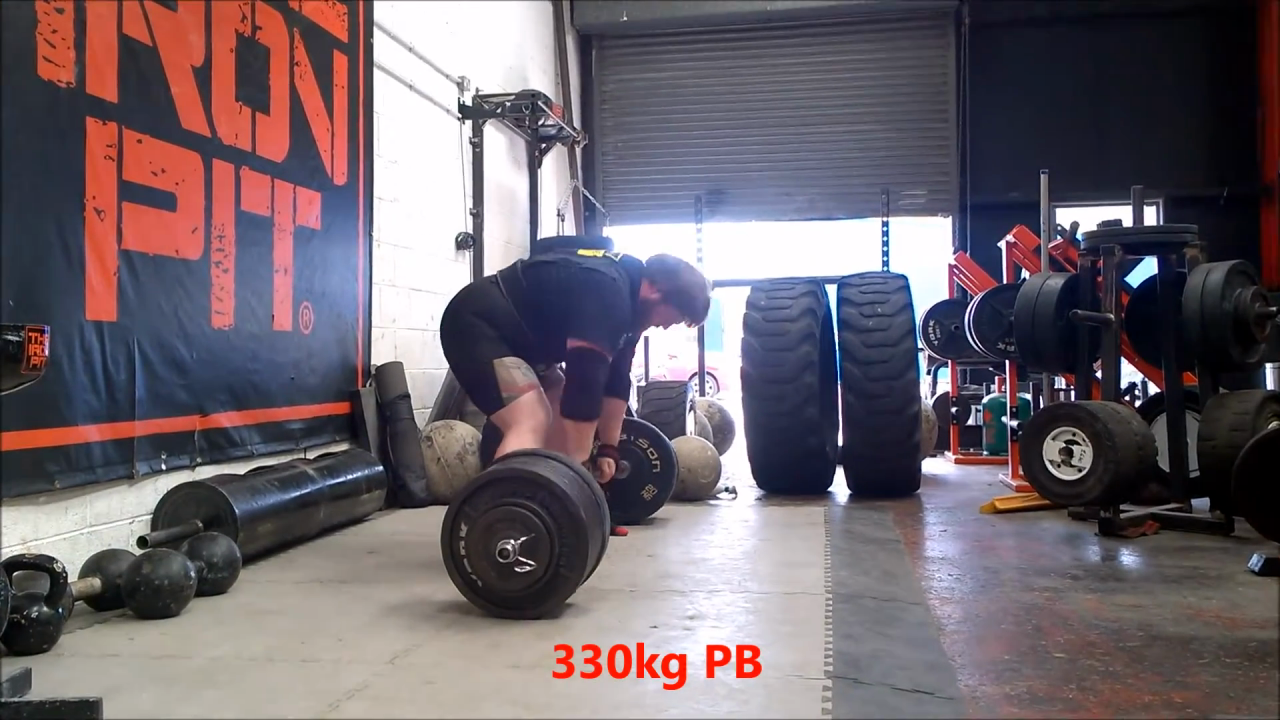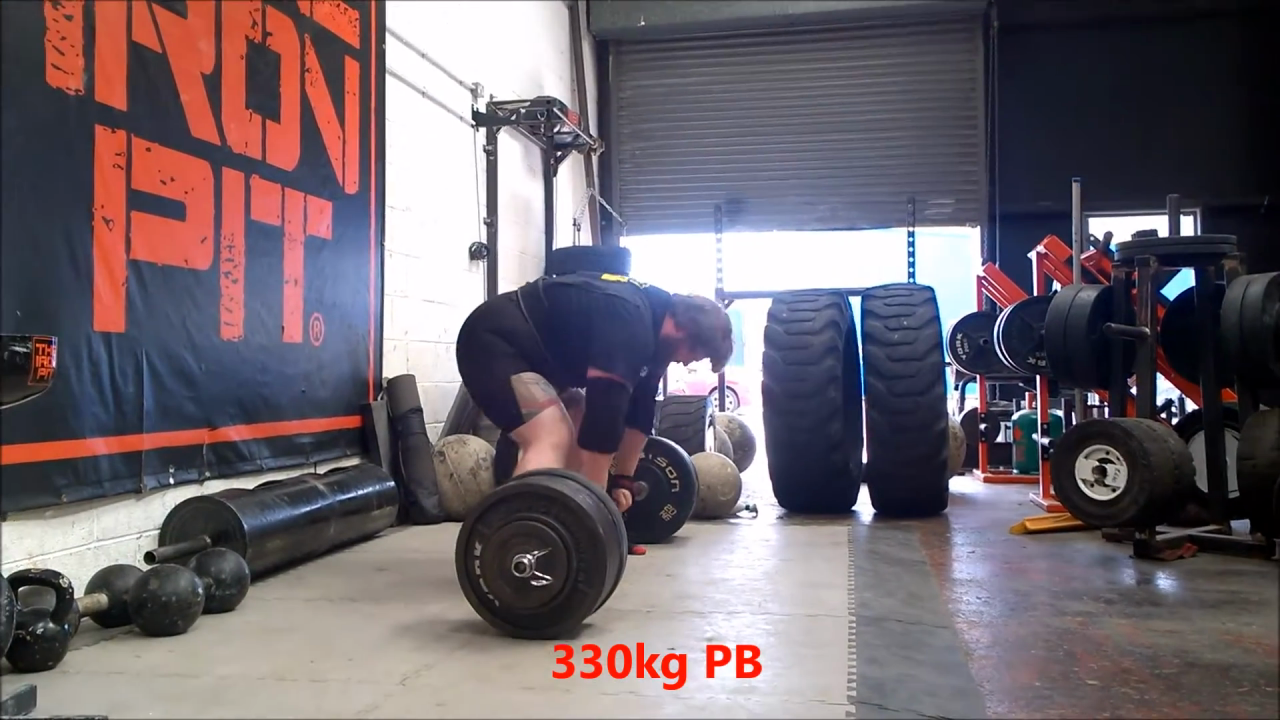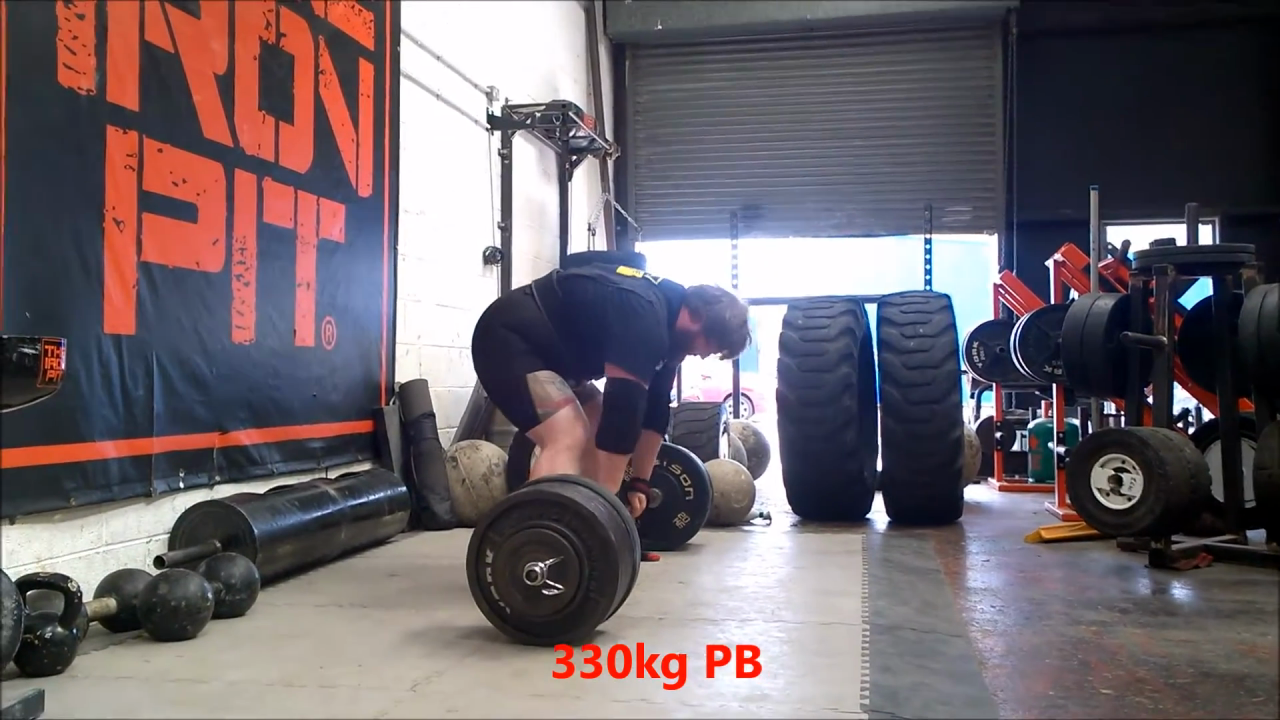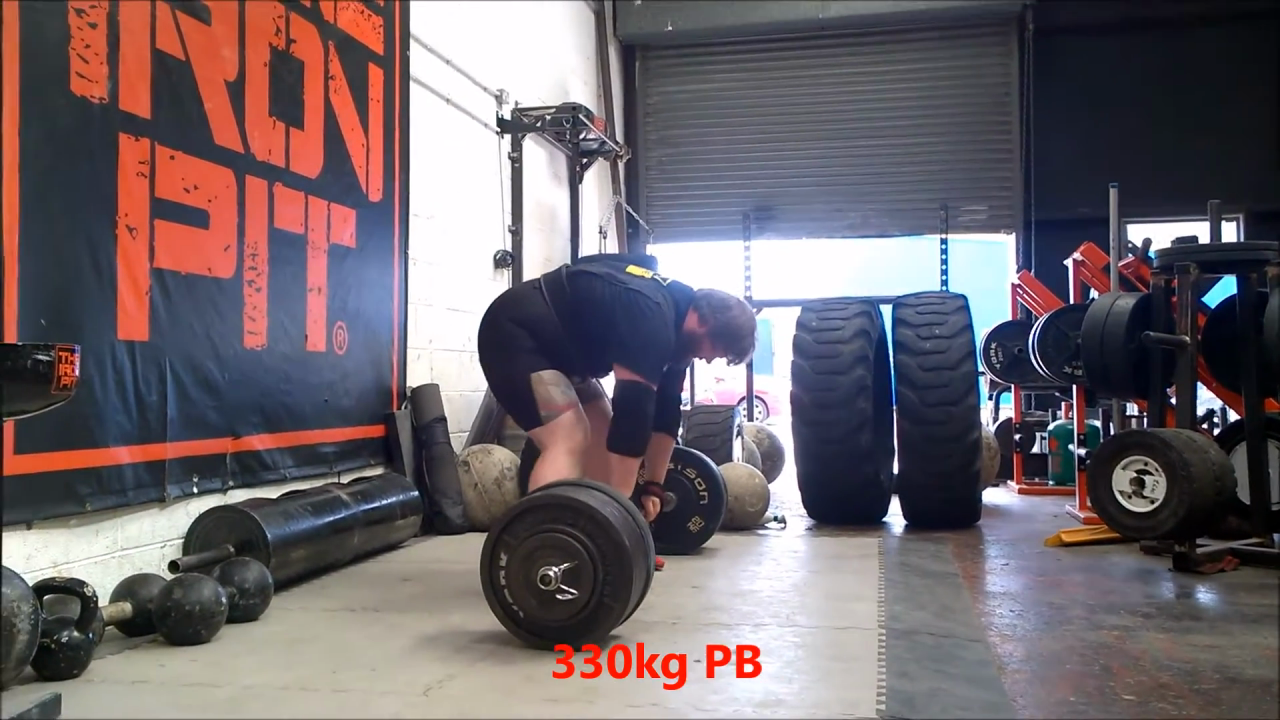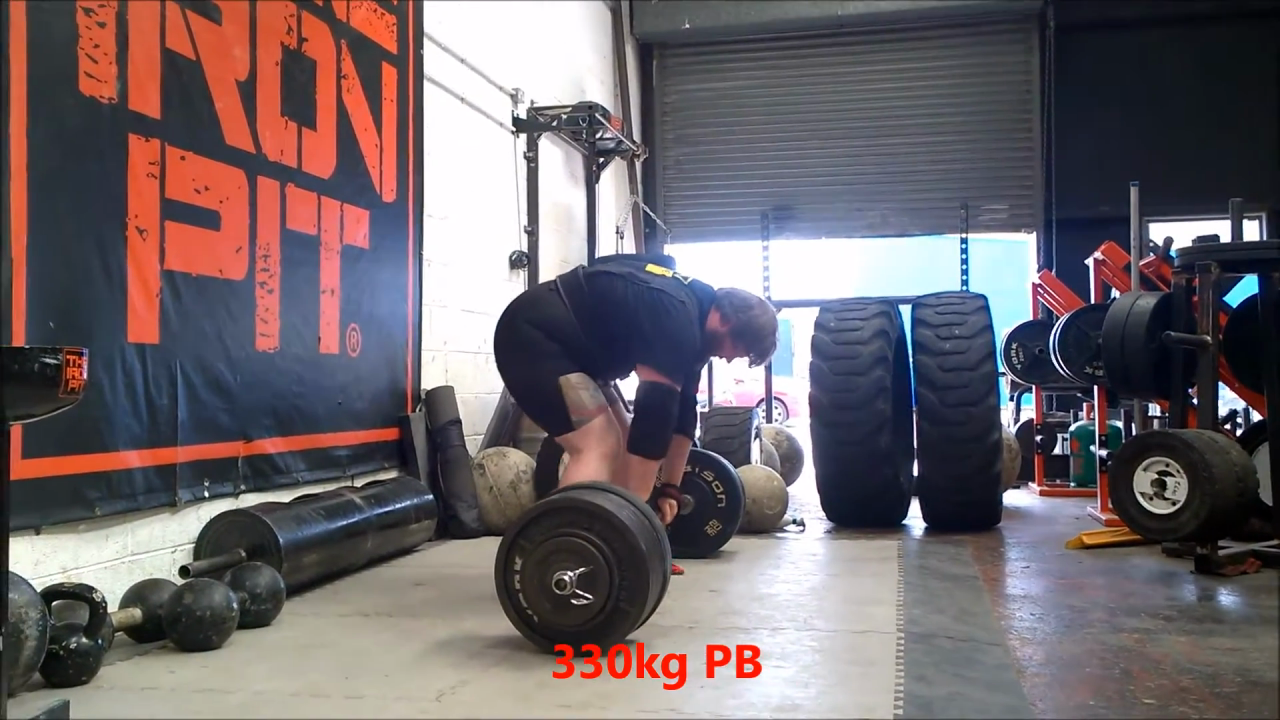
dt=0.2s
person 1, frame 1
left shoulder: (628, 294)
right shoulder: (607, 291)
left elbow: (615, 378)
right elbow: (584, 378)
left wrist: (608, 449)
right wrist: (579, 466)
right hip: (477, 325)
left knee: (565, 424)
right knee: (529, 424)
person 1, frame 2
left shoulder: (652, 329)
right shoulder: (629, 323)
left elbow: (639, 407)
right elbow: (605, 408)
left wrist: (623, 480)
right hip: (493, 343)
left knee: (586, 440)
right knee: (551, 440)
person 1, frame 3
left shoulder: (670, 324)
right shoulder: (645, 323)
left elbow: (656, 408)
right elbow: (623, 411)
left wrist: (639, 485)
right hip: (509, 340)
left knee: (600, 440)
right knee: (567, 441)
person 1, frame 4
left shoulder: (676, 321)
right shoulder: (651, 320)
left elbow: (665, 409)
right elbow: (633, 411)
left wrist: (653, 487)
left hip: (553, 345)
right hip: (516, 334)
left knee: (602, 439)
right knee: (567, 443)
person 1, frame 5
left shoulder: (694, 317)
right shoulder: (678, 325)
left elbow: (682, 407)
right elbow: (656, 415)
left wrist: (670, 490)
left hip: (569, 345)
right hip: (533, 336)
left knee: (622, 441)
right knee: (598, 446)
